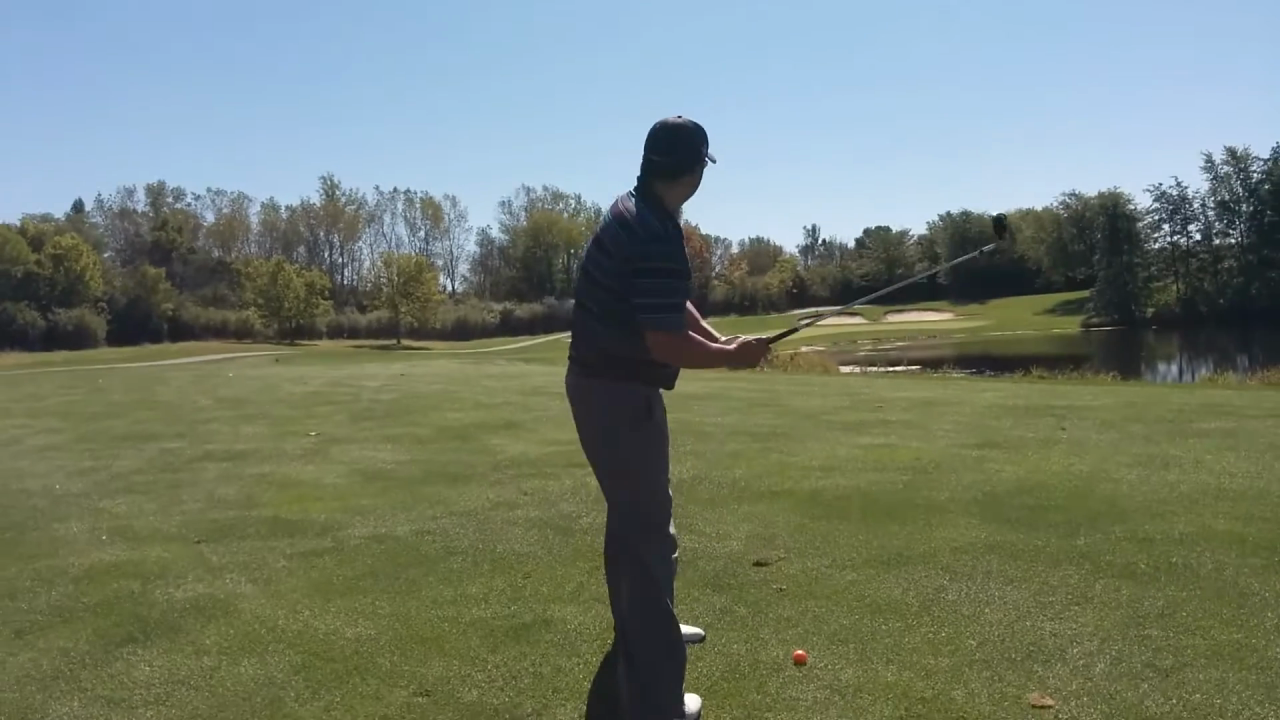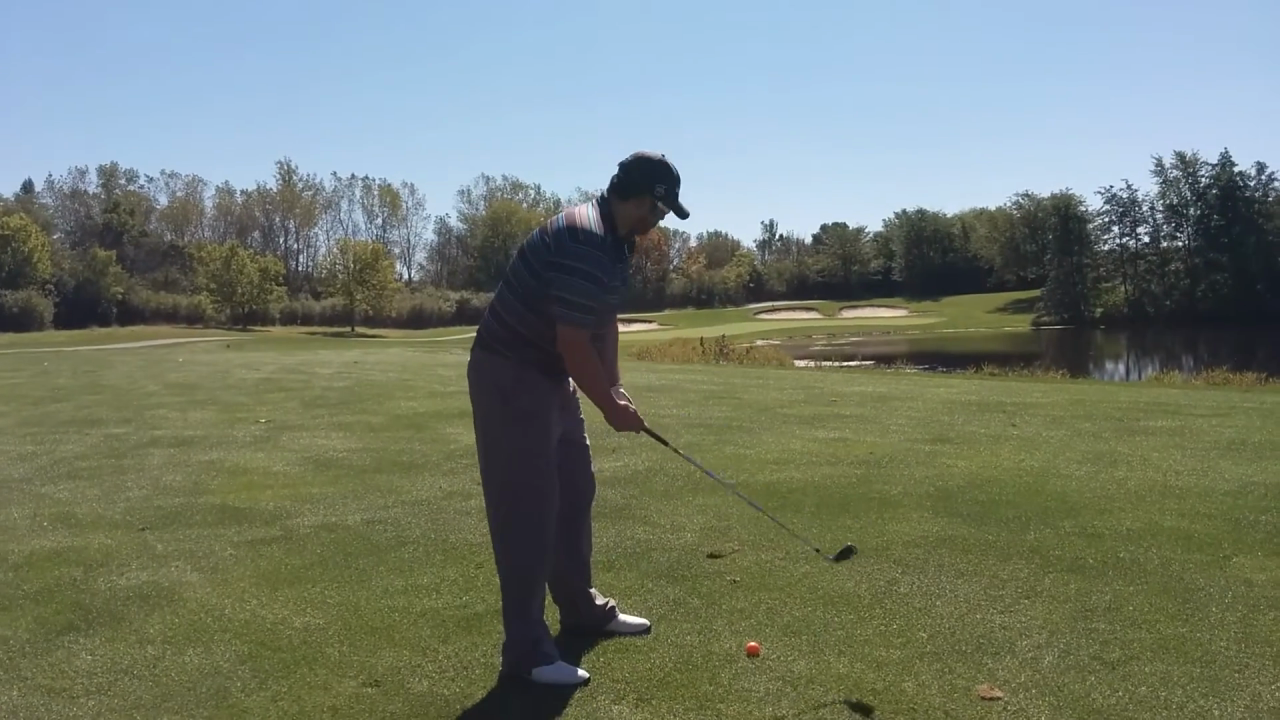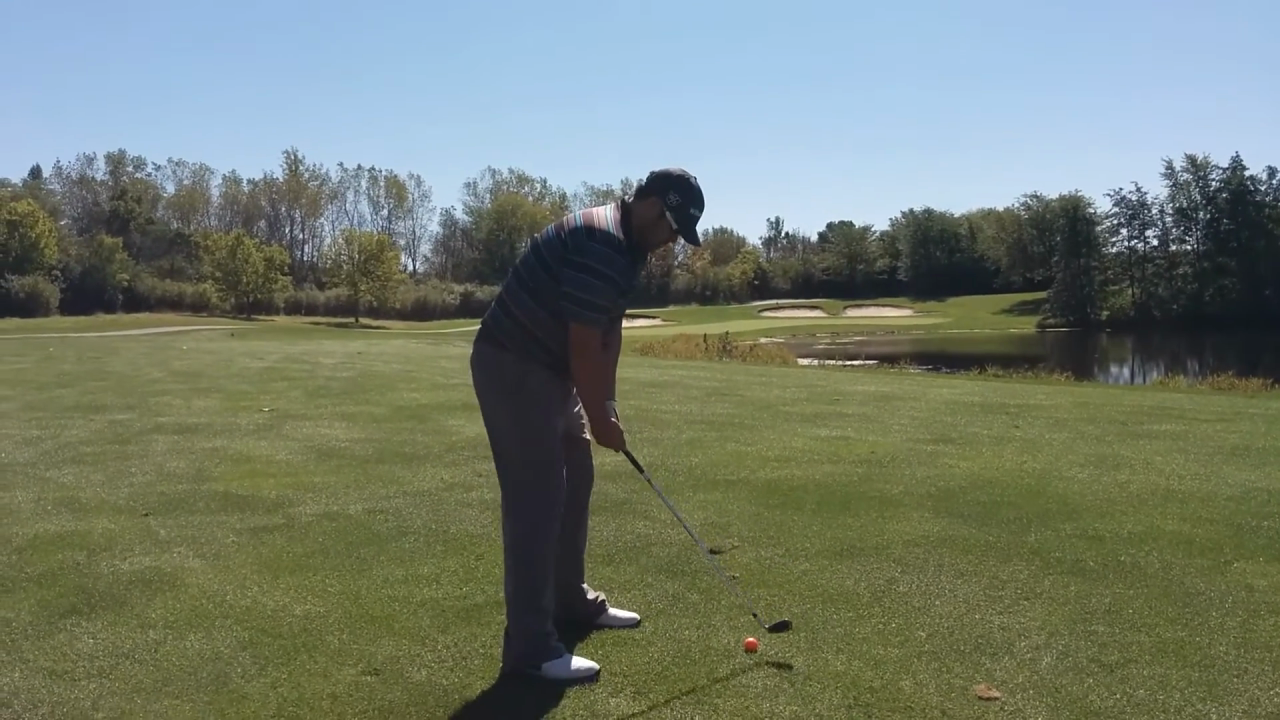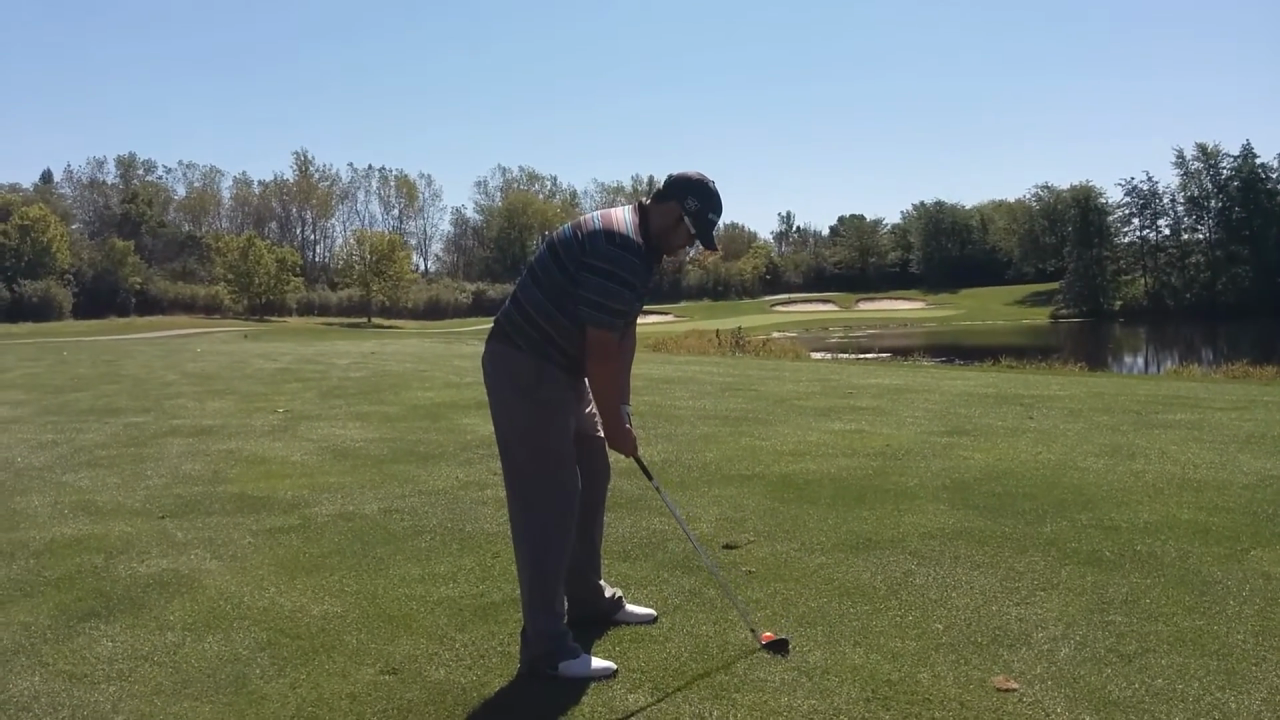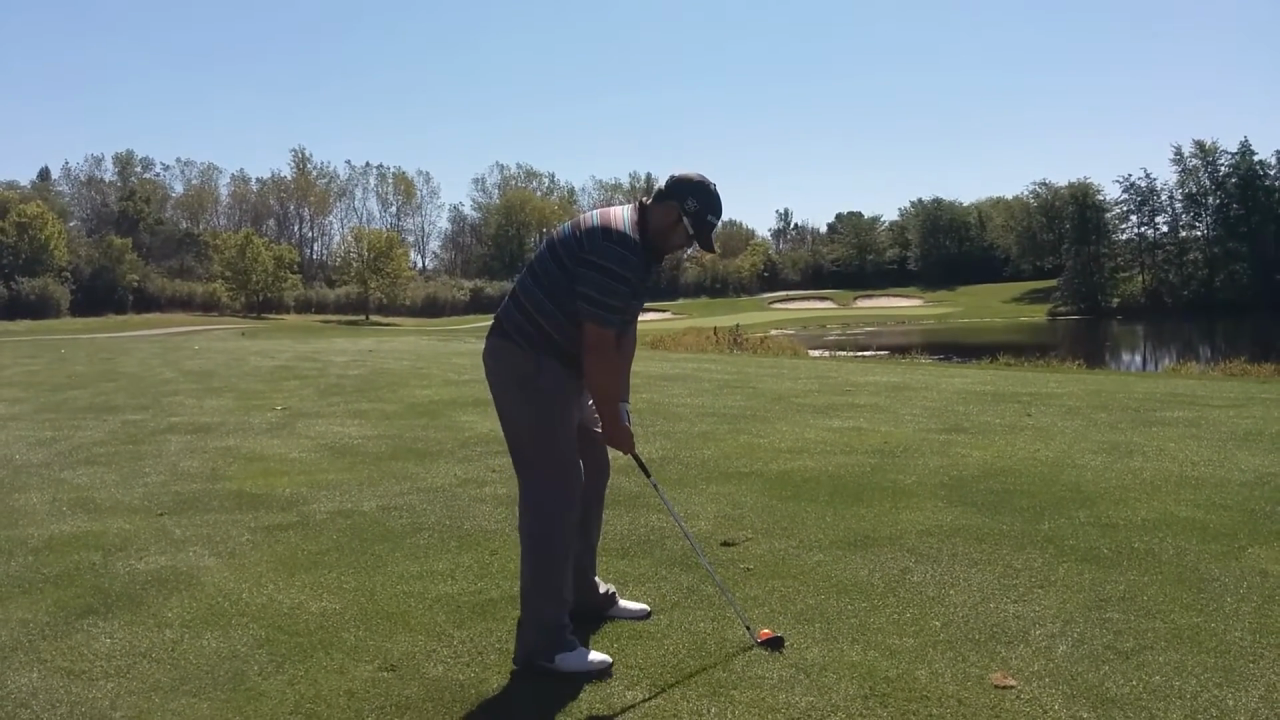
dt=1s
person 1, frame 1
left shoulder: (635, 211)
right shoulder: (654, 235)
right elbow: (664, 343)
left wrist: (718, 339)
right wrist: (730, 356)
left hip: (611, 385)
right hip: (617, 391)
left knee: (637, 514)
right knee: (648, 531)
left ankle: (643, 627)
person 1, frame 2
left shoulder: (613, 241)
right shoulder: (583, 241)
left elbow: (603, 322)
right elbow: (572, 342)
left wrist: (614, 388)
right wrist: (609, 406)
left hip: (548, 375)
right hip: (509, 374)
left knee: (574, 490)
right knee: (528, 505)
left ankle: (580, 605)
right ankle: (525, 646)
person 1, frame 3
left shoulder: (624, 244)
right shoulder: (600, 241)
left elbow: (607, 333)
right elbow: (584, 344)
left wrist: (607, 405)
right wrist: (600, 419)
left hip: (548, 368)
right hip: (512, 366)
left knee: (572, 482)
right knee: (536, 496)
left ankle: (570, 598)
right ankle: (528, 642)
person 1, frame 4
left shoulder: (637, 245)
right shoulder: (618, 246)
left elbow: (622, 335)
right elbow: (601, 349)
left wrist: (622, 410)
right wrist: (614, 424)
left hip: (561, 366)
right hip: (525, 367)
left knee: (589, 478)
right knee: (547, 497)
left ankle: (589, 597)
right ankle: (545, 643)
person 1, frame 5
left shoulder: (639, 247)
right shoulder: (615, 242)
left elbow: (622, 333)
right elbow: (597, 344)
left wrist: (620, 406)
right wrist: (611, 419)
left hip: (561, 362)
right hip: (524, 360)
left knee: (589, 475)
right knee: (554, 487)
left ankle: (583, 592)
right ankle: (542, 634)
